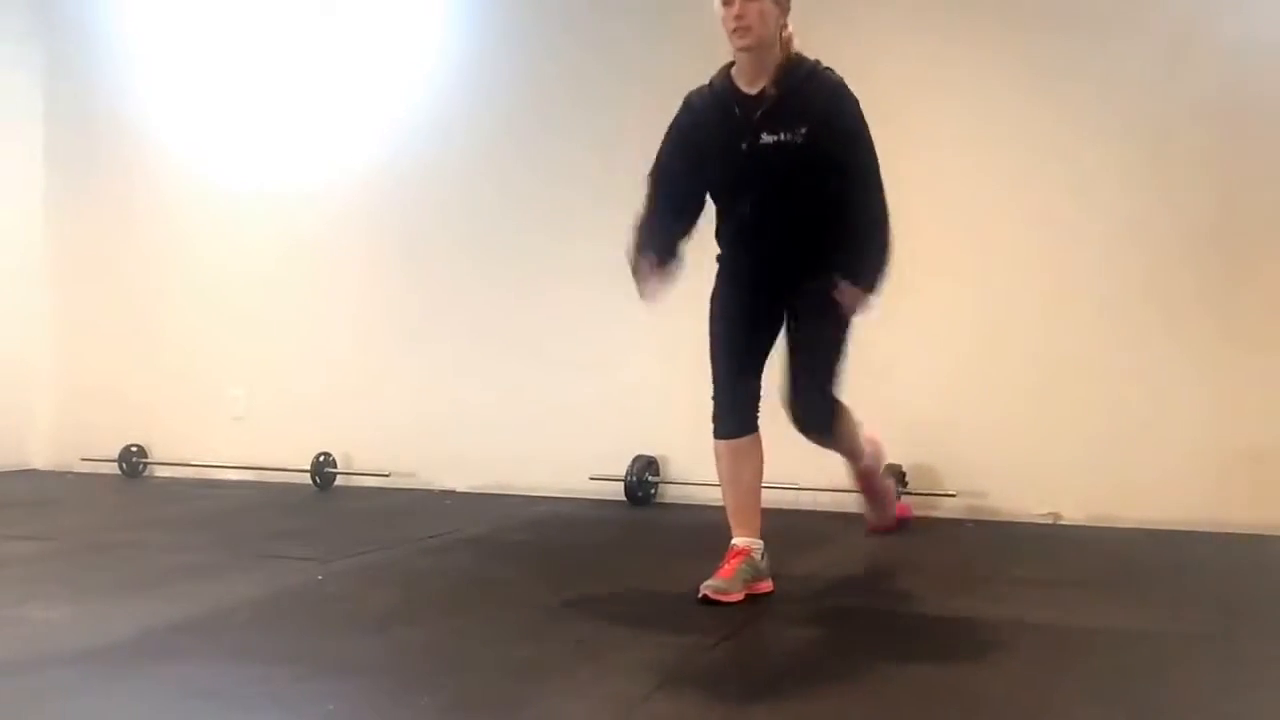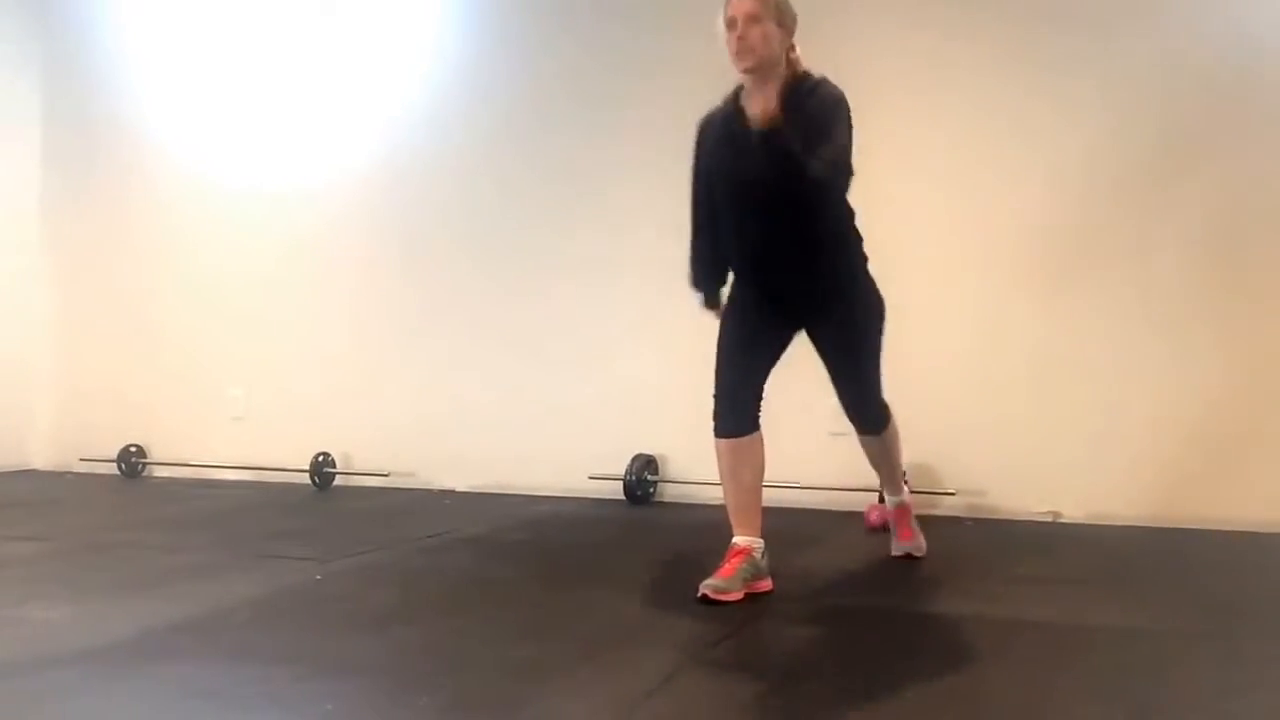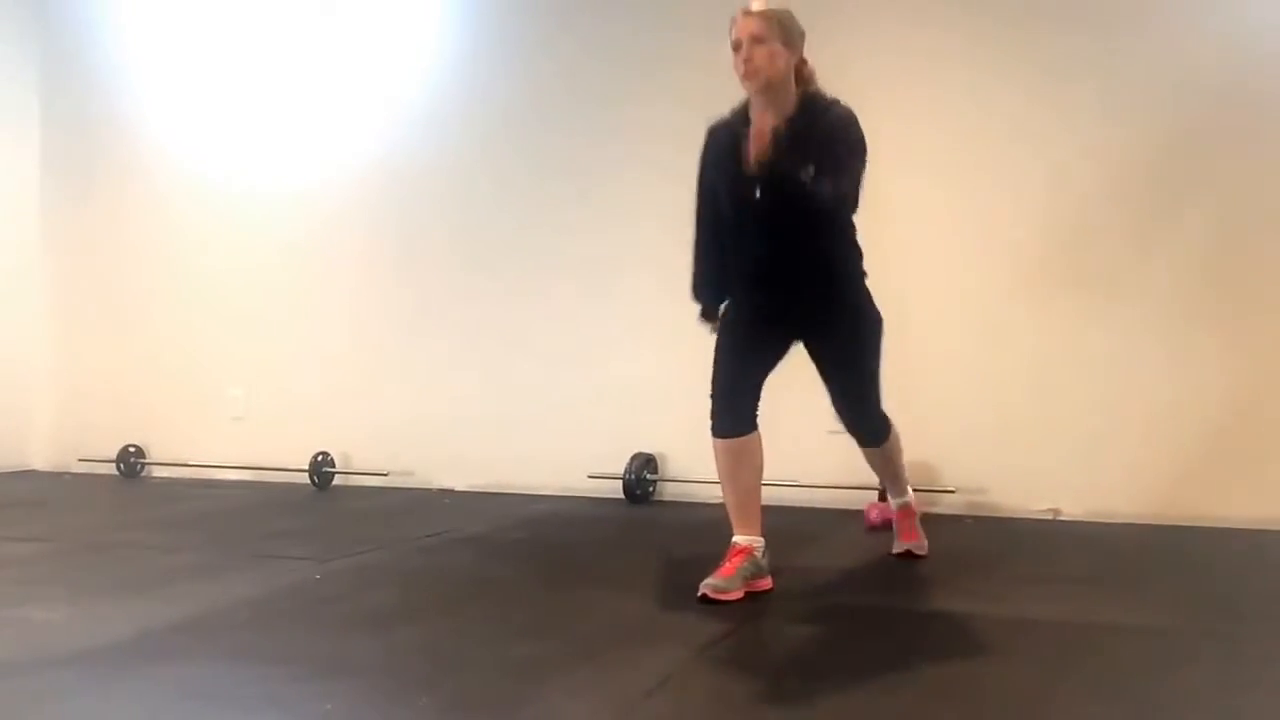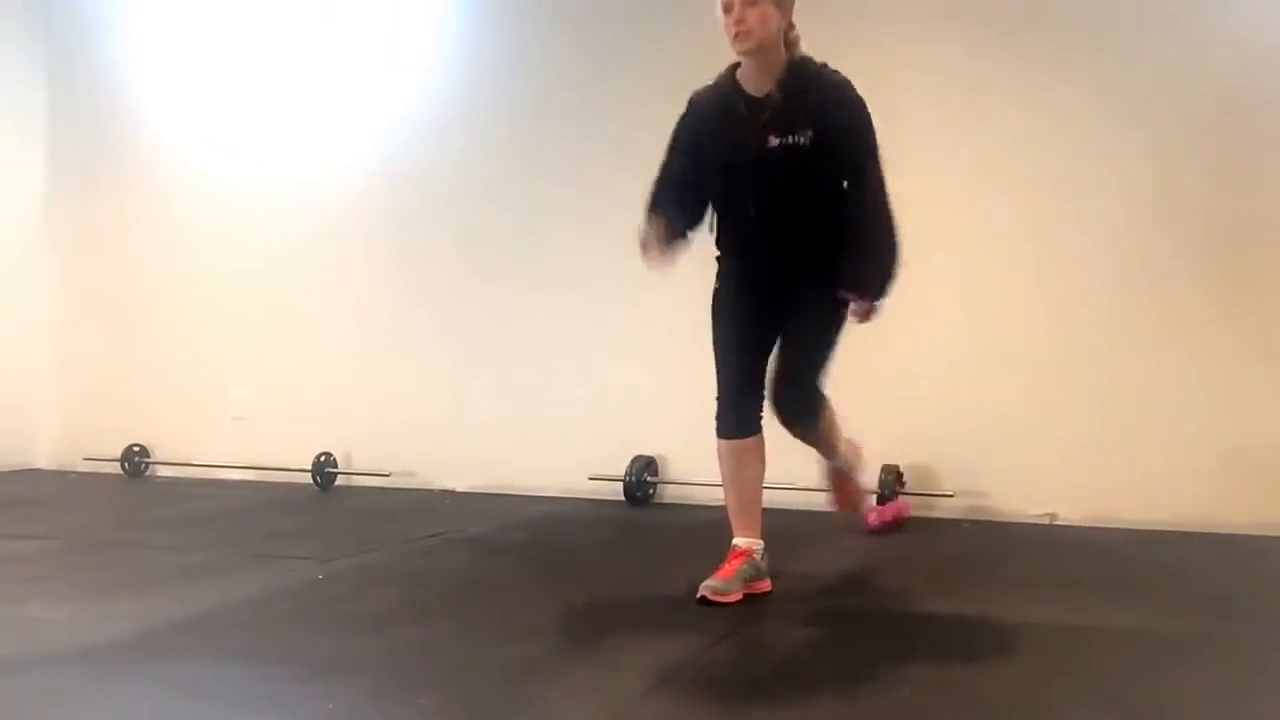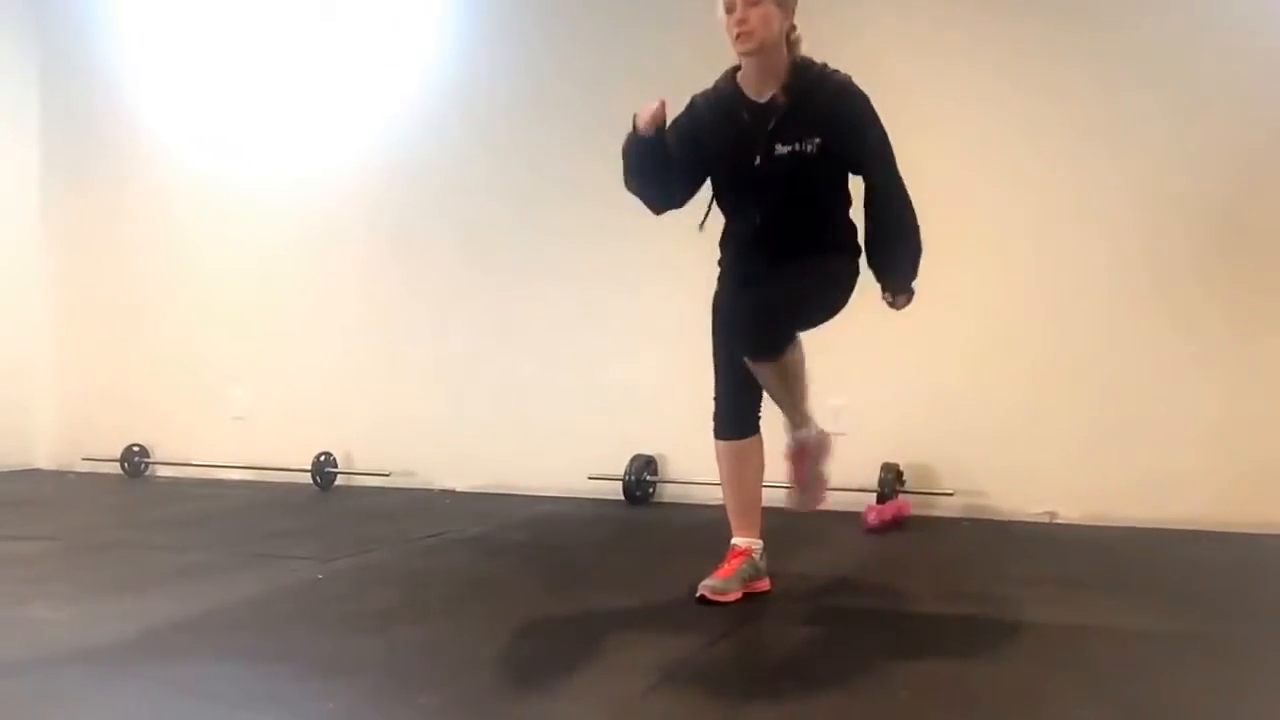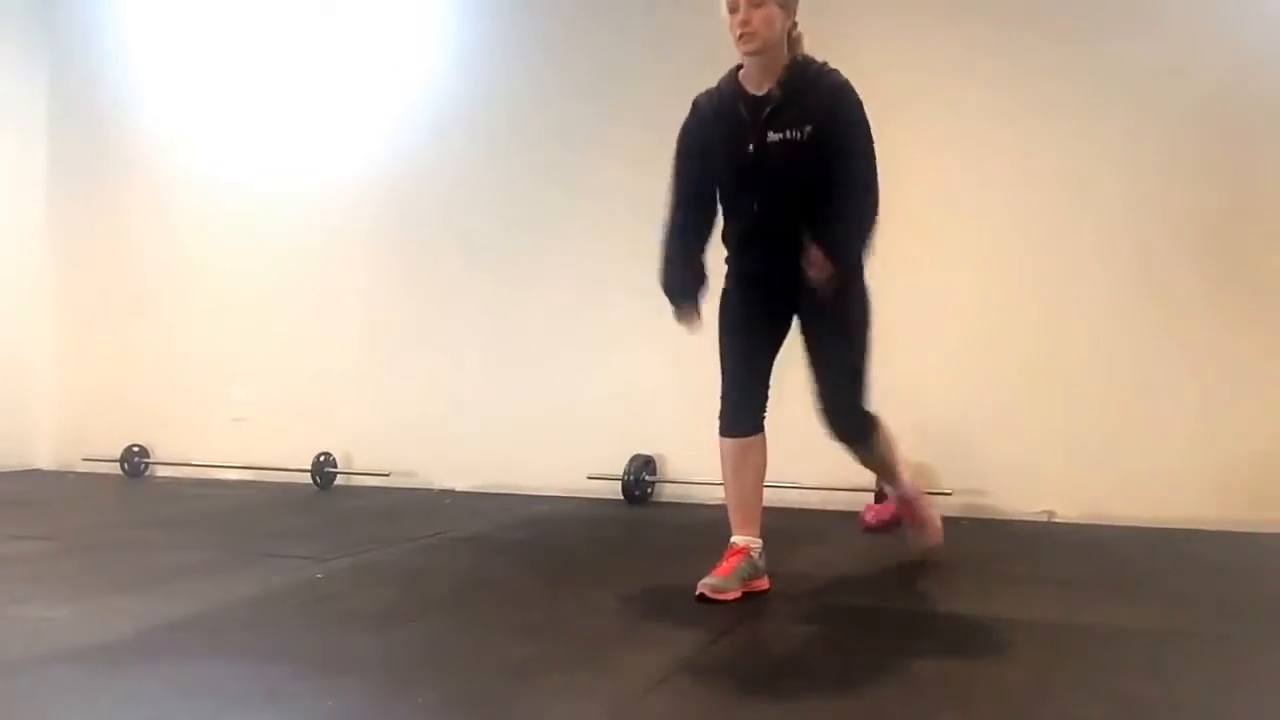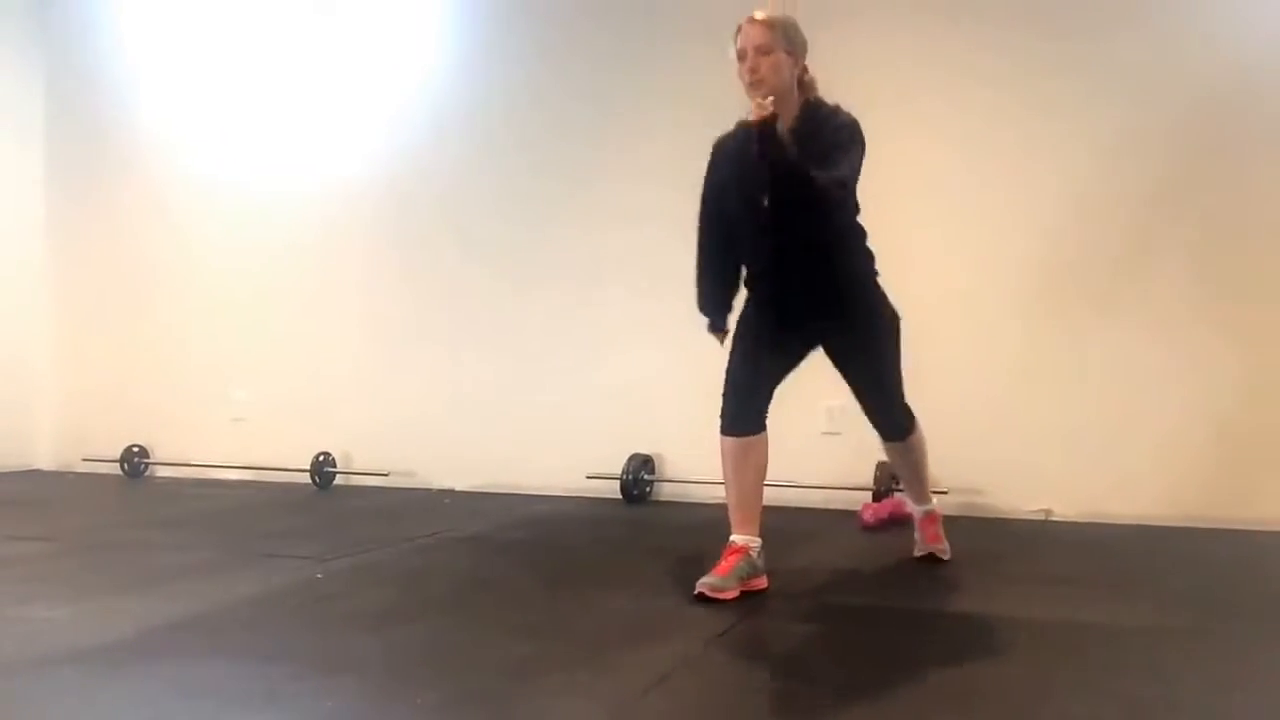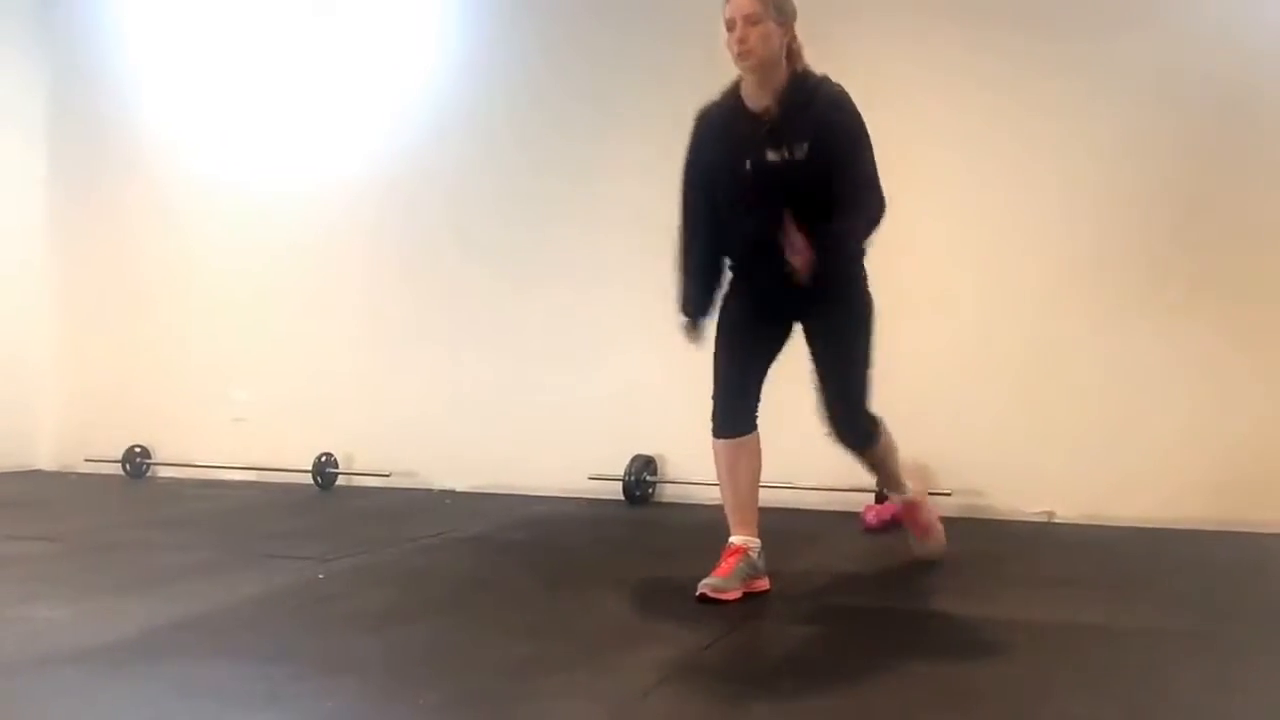
dt=0.2s
person 1, frame 1
left shoulder: (820, 92)
right shoulder: (702, 108)
left elbow: (862, 187)
right elbow: (673, 193)
left wrist: (862, 270)
right wrist: (652, 254)
left hip: (818, 270)
right hip: (743, 273)
left knee: (809, 406)
right knee: (732, 405)
left ankle: (864, 458)
right ankle: (747, 556)
person 1, frame 2
left shoulder: (821, 103)
right shoulder: (717, 127)
left elbow: (824, 181)
right elbow: (708, 214)
left wrist: (774, 131)
right wrist: (709, 285)
left hip: (835, 284)
right hip: (758, 289)
left knee: (864, 406)
right knee: (733, 400)
left ankle: (899, 506)
right ankle: (748, 554)
person 1, frame 3
left shoulder: (834, 126)
right shoulder: (723, 137)
left elbow: (833, 206)
right elbow: (713, 222)
left wrist: (773, 164)
right wrist: (710, 295)
left hip: (833, 296)
right hip: (756, 298)
left knee: (862, 416)
right knee: (730, 402)
left ankle: (902, 510)
right ankle: (748, 553)
person 1, frame 4
left shoulder: (828, 95)
right shoulder: (709, 108)
left elbow: (866, 191)
right elbow: (681, 192)
left wrist: (871, 277)
right wrist: (661, 228)
left hip: (820, 271)
right hip: (744, 272)
left knee: (791, 393)
right knee: (735, 403)
left ankle: (839, 456)
right ankle: (748, 555)
person 1, frame 5
left shoulder: (833, 97)
right shoulder: (708, 111)
left elbow: (883, 184)
right elbow: (664, 182)
left wrist: (896, 268)
right wrist: (645, 142)
left hip: (822, 262)
right hip: (746, 270)
left knee: (762, 332)
right knee: (732, 403)
left ankle: (805, 435)
right ankle: (746, 555)
person 1, frame 6
left shoulder: (827, 93)
right shoulder: (711, 110)
left elbow: (859, 191)
right elbow: (689, 203)
left wrist: (838, 253)
right wrist: (682, 282)
left hip: (826, 275)
right hip: (751, 276)
left knee: (841, 411)
right knee: (739, 403)
left ankle: (905, 491)
right ankle: (745, 553)
person 1, frame 7
left shoulder: (835, 130)
right shoulder: (729, 152)
left elbow: (832, 199)
right elbow: (717, 234)
left wrist: (775, 144)
right wrist: (716, 309)
left hip: (848, 300)
right hip: (774, 305)
left knee: (888, 413)
right knee: (741, 402)
left ankle: (925, 512)
right ankle: (745, 552)
person 1, frame 8
left shoulder: (827, 107)
right shoulder: (715, 123)
left elbow: (865, 202)
right elbow: (701, 216)
left wrist: (819, 248)
right wrist: (695, 302)
left hip: (831, 287)
right hip: (756, 286)
left knee: (850, 418)
right knee: (730, 402)
left ankle: (909, 500)
right ankle: (742, 553)
